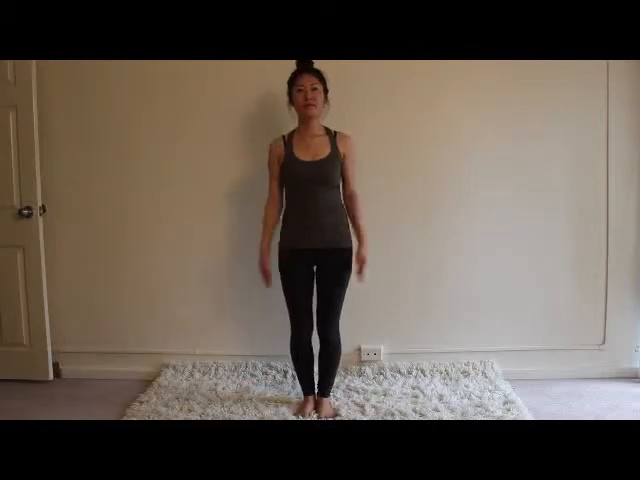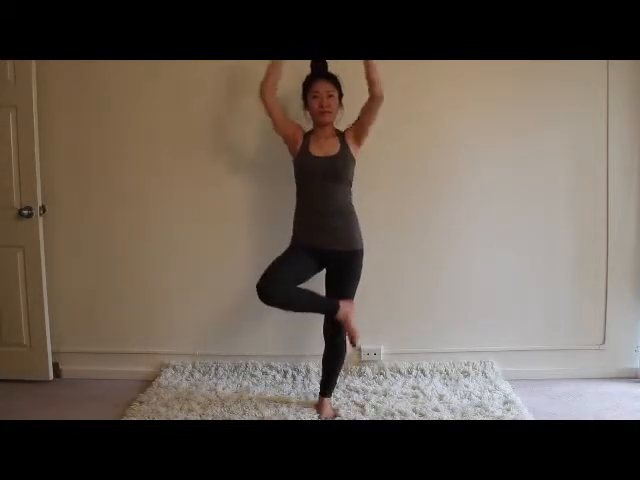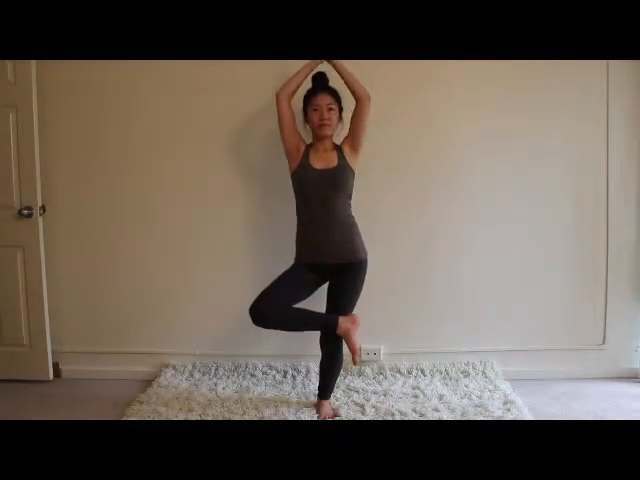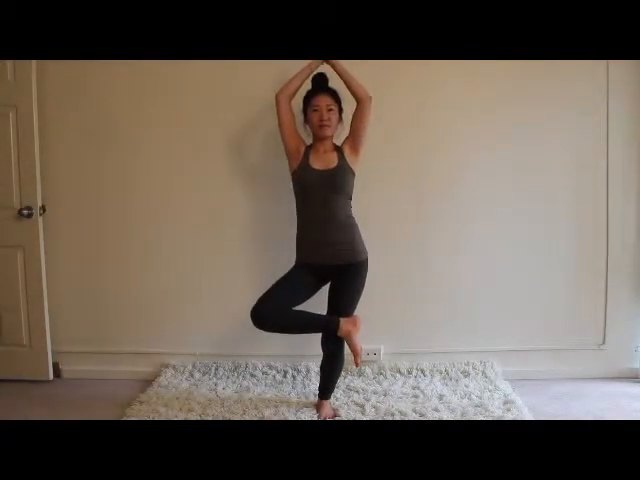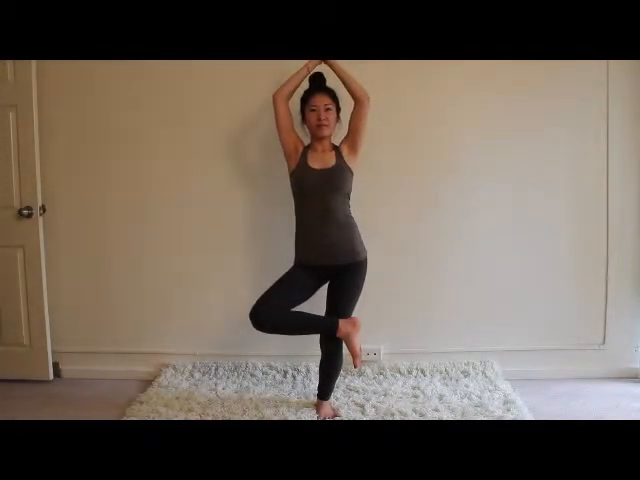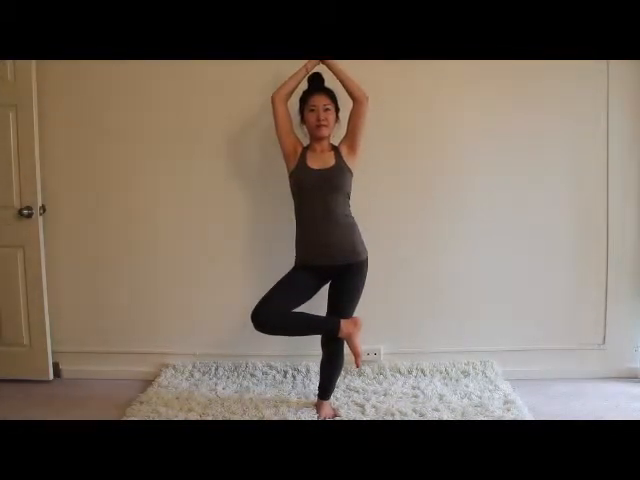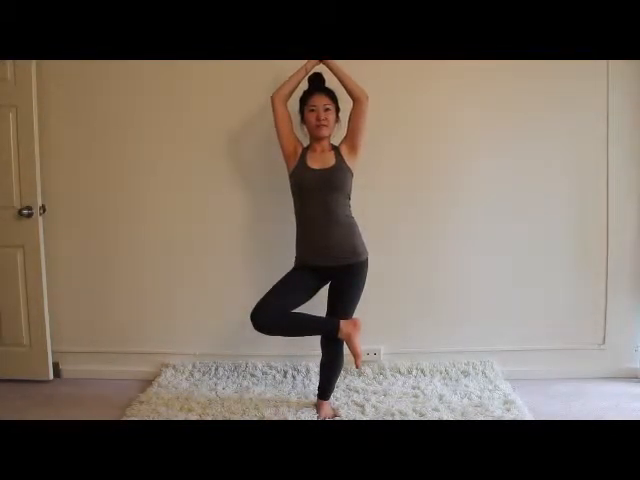
dt=0.7s
person 1, frame 1
left shoulder: (343, 143)
right shoulder: (280, 147)
left elbow: (351, 195)
right elbow: (274, 200)
left wrist: (362, 242)
right wrist: (264, 249)
left hip: (336, 245)
right hip: (294, 247)
left knee: (329, 326)
right knee: (300, 327)
left ankle: (325, 395)
right ankle: (307, 394)
person 1, frame 2
left shoulder: (352, 140)
right shoulder: (296, 140)
left elbow: (377, 96)
right elbow: (267, 94)
left wrist: (367, 63)
left hip: (346, 244)
right hip: (305, 243)
left knee: (334, 330)
right knee: (268, 289)
left ankle: (325, 397)
right ankle: (339, 308)
person 1, frame 3
left shoulder: (349, 152)
right shoulder: (297, 153)
left elbow: (364, 99)
right elbow: (282, 97)
left wrist: (334, 63)
right wrist: (313, 63)
left hip: (349, 257)
right hip: (309, 260)
left knee: (330, 338)
right knee: (261, 312)
left ankle: (324, 399)
right ankle: (340, 323)
person 1, frame 4
left shoulder: (349, 153)
right shoulder: (298, 154)
left elbow: (365, 100)
right elbow: (282, 99)
left wrist: (334, 63)
right wrist: (314, 65)
left hip: (350, 258)
right hip: (310, 261)
left knee: (332, 339)
right knee: (263, 315)
left ankle: (324, 399)
right ankle: (343, 325)
person 1, frame 5
left shoulder: (347, 152)
right shoulder: (296, 153)
left elbow: (364, 99)
right elbow: (279, 98)
left wrist: (332, 63)
right wrist: (311, 65)
left hip: (349, 258)
right hip: (309, 262)
left knee: (330, 338)
right knee: (262, 315)
left ankle: (324, 399)
right ankle: (342, 326)
person 1, frame 6
left shoulder: (346, 153)
right shoulder: (295, 154)
left elbow: (361, 99)
right elbow: (278, 99)
left wrist: (329, 63)
right wrist: (309, 65)
left hip: (350, 258)
right hip: (309, 262)
left knee: (332, 338)
right knee: (263, 317)
left ankle: (324, 399)
right ankle: (344, 325)
person 1, frame 7
left shoulder: (347, 153)
right shoulder: (295, 154)
left elbow: (362, 99)
right elbow: (277, 100)
left wrist: (329, 63)
right wrist: (309, 65)
left hip: (350, 258)
right hip: (309, 263)
left knee: (331, 338)
right knee: (263, 317)
left ankle: (324, 399)
right ankle: (343, 327)
